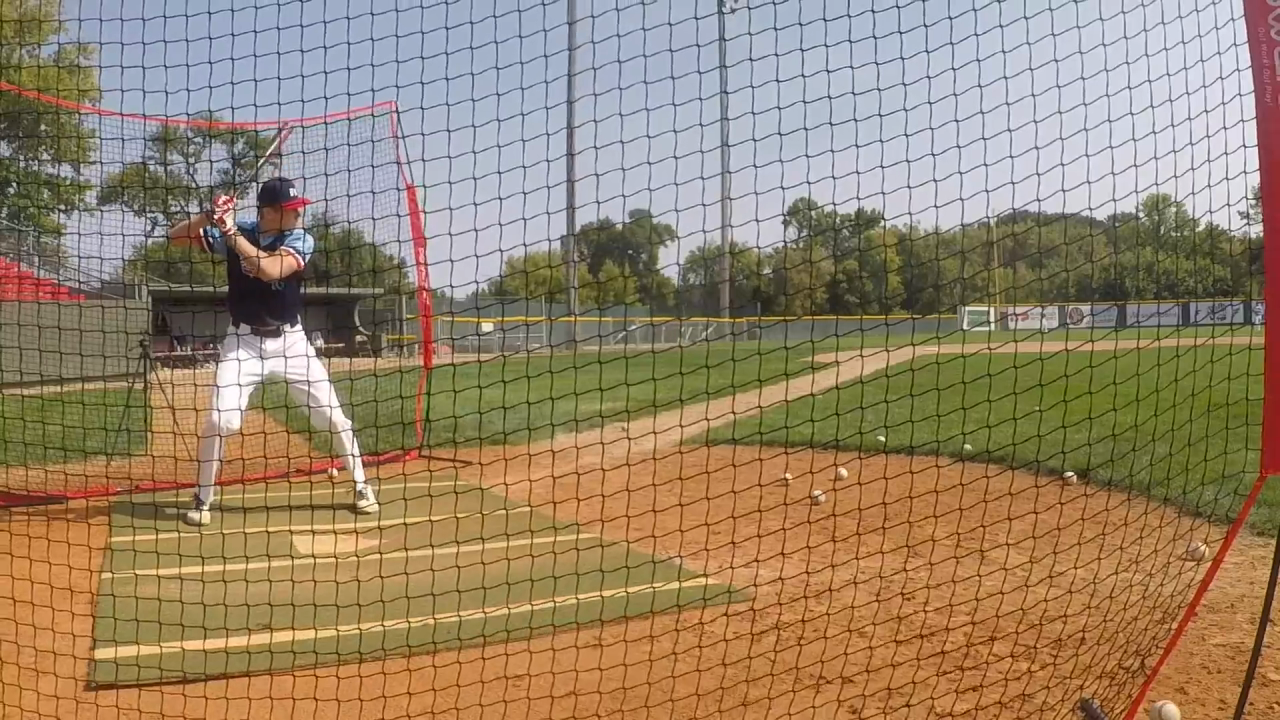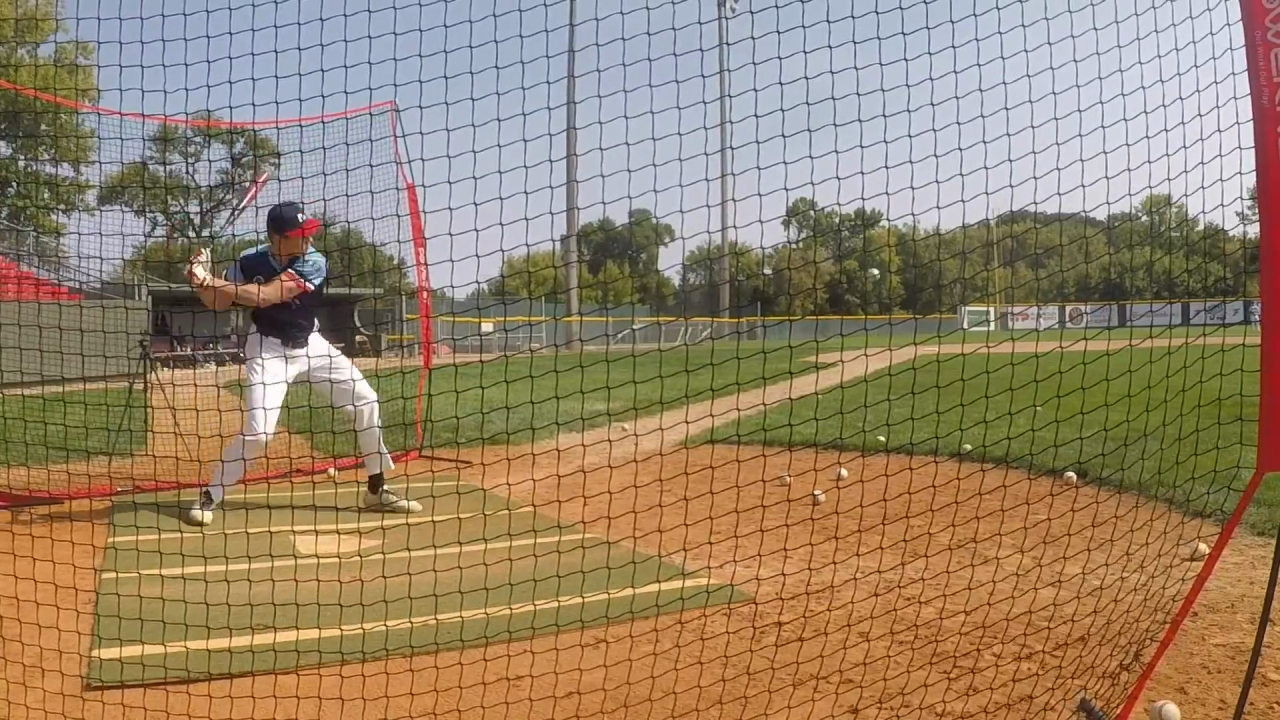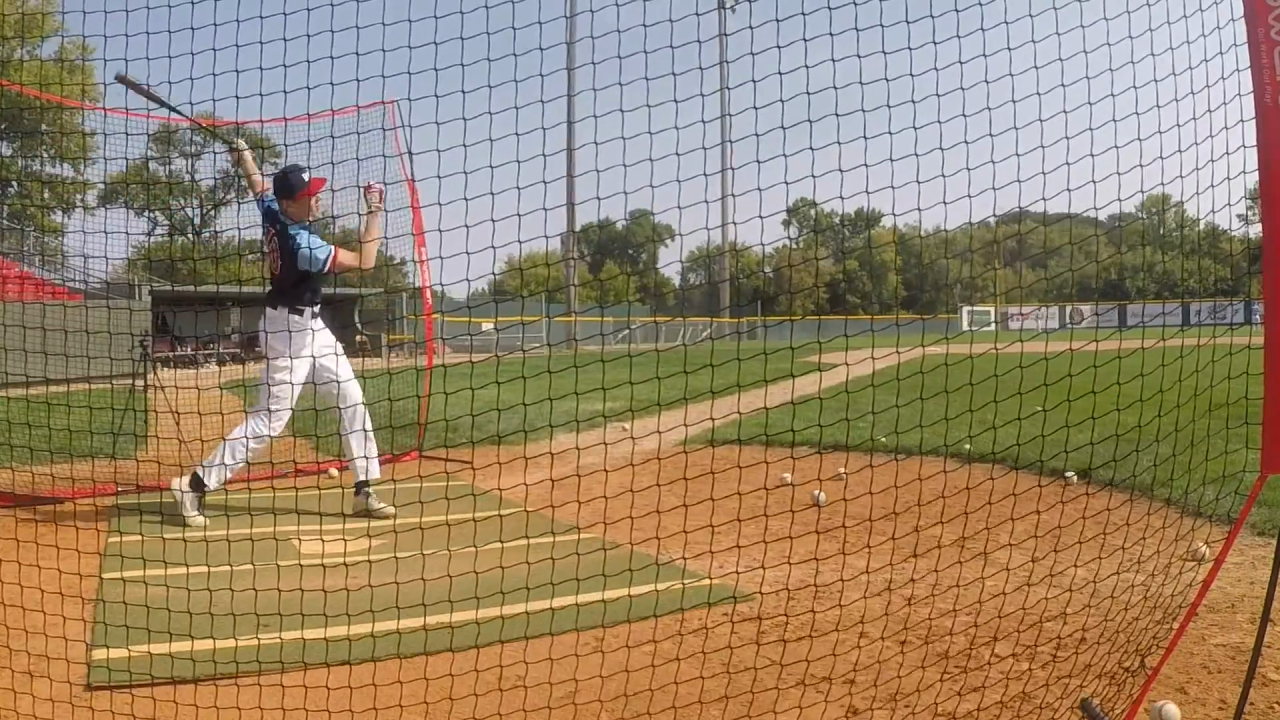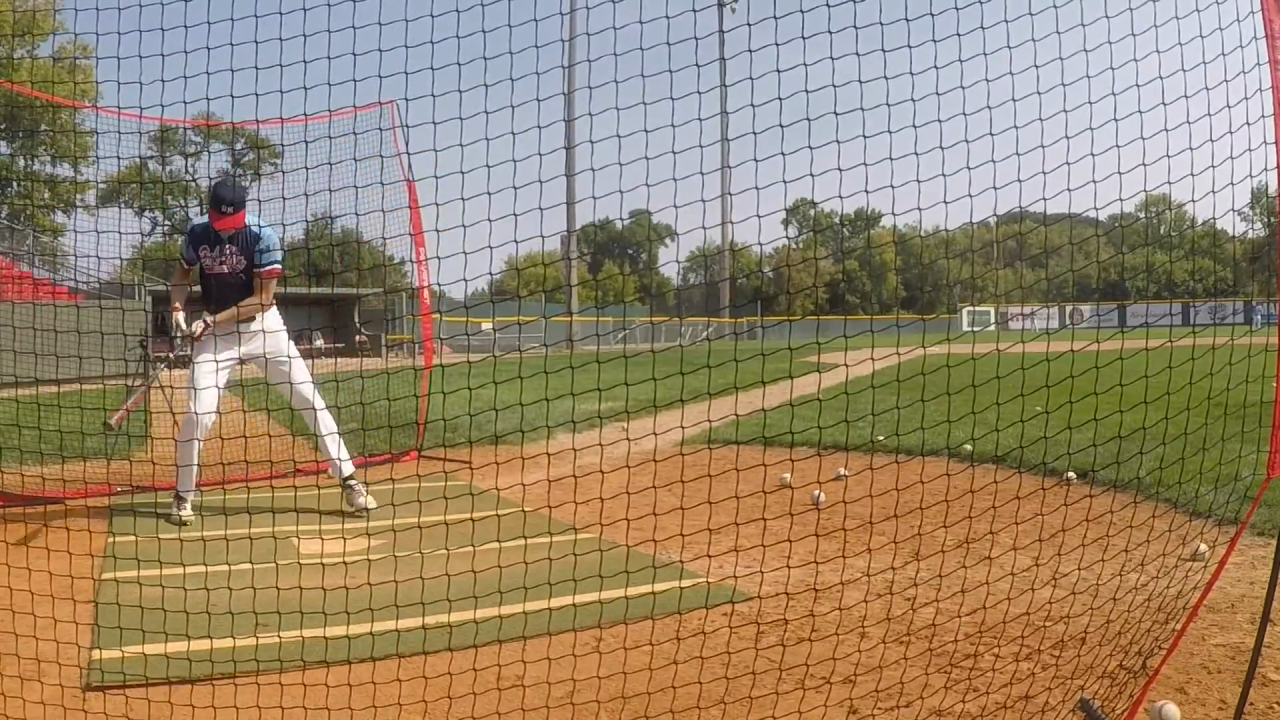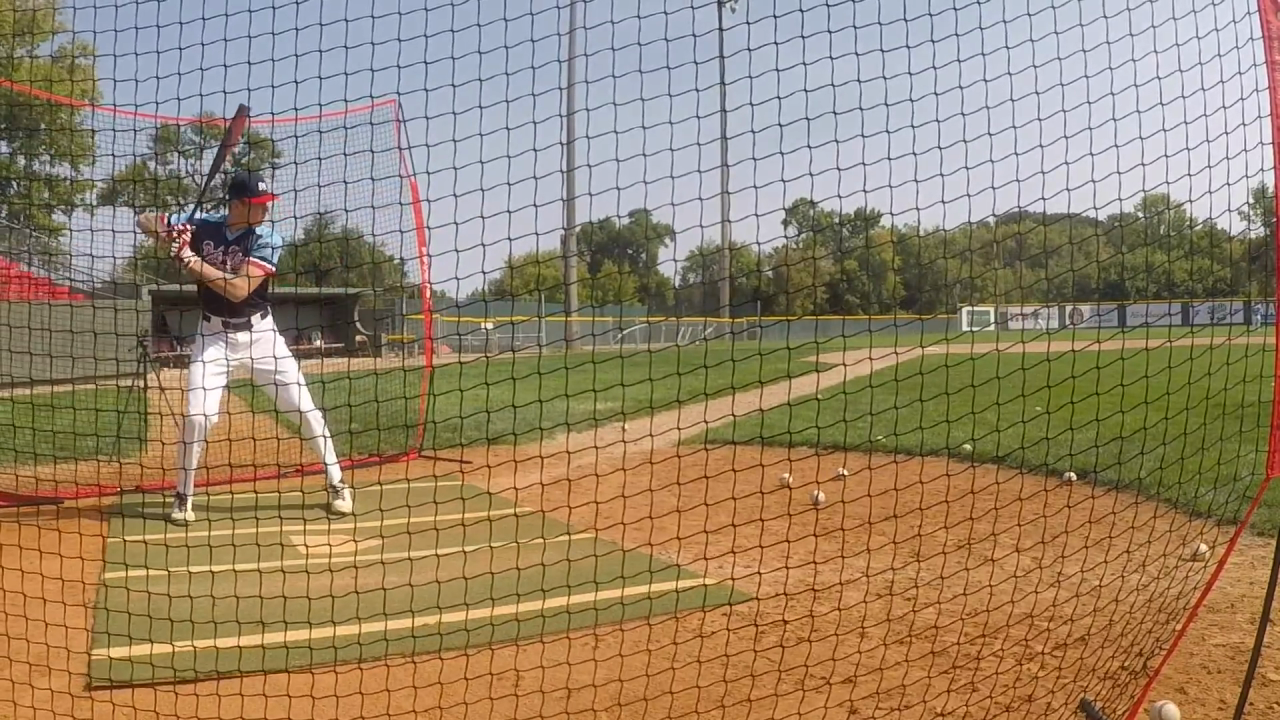
dt=1s
person 1, frame 1
left shoulder: (301, 240)
right shoulder: (236, 232)
left elbow: (271, 270)
right elbow: (175, 238)
left wrist: (231, 233)
right wrist: (209, 216)
left hip: (290, 339)
right hip: (244, 341)
left knee: (332, 414)
right knee: (220, 420)
left ankle: (361, 486)
right ankle: (203, 498)
person 1, frame 2
left shoulder: (313, 263)
right shoulder: (249, 263)
left elbow: (263, 296)
right elbow: (215, 304)
left wrist: (211, 282)
right wrist: (203, 280)
left hip: (309, 342)
right hip: (270, 349)
left knee: (365, 401)
right knee: (258, 431)
left ankle: (376, 489)
right ankle: (210, 497)
person 1, frame 3
left shoulder: (272, 210)
right shoulder: (301, 243)
left elbow: (258, 183)
right elbow: (364, 261)
left wrist: (244, 155)
right wrist: (375, 211)
left hip: (309, 325)
right hip: (290, 329)
left knee: (353, 401)
right knee: (267, 422)
left ankle: (363, 491)
right ankle: (194, 484)
person 1, frame 4
left shoulder: (262, 236)
right shoulder: (196, 234)
left elbow: (262, 298)
right elbow: (182, 274)
left wrist: (212, 321)
right wrist: (177, 306)
left hip: (263, 324)
right hip: (214, 328)
left knee: (310, 400)
right knee: (198, 414)
left ankle: (349, 481)
right ankle: (183, 495)
person 1, frame 5
left shoulder: (268, 240)
right shoulder: (203, 226)
left elbow: (240, 289)
right elbow: (144, 222)
left wrist: (191, 260)
right wrist: (171, 235)
left hip: (259, 332)
right hip: (215, 334)
left knee: (304, 408)
right knee: (199, 415)
left ankle: (336, 483)
right ankle: (183, 496)
